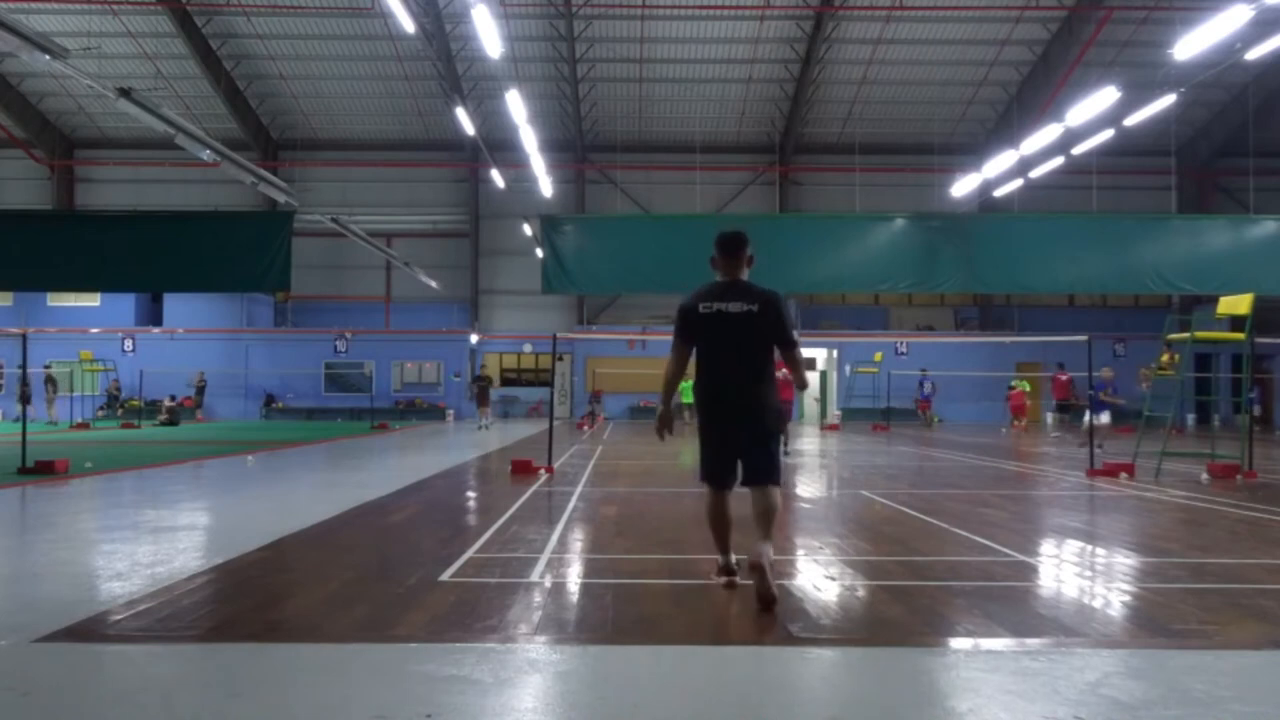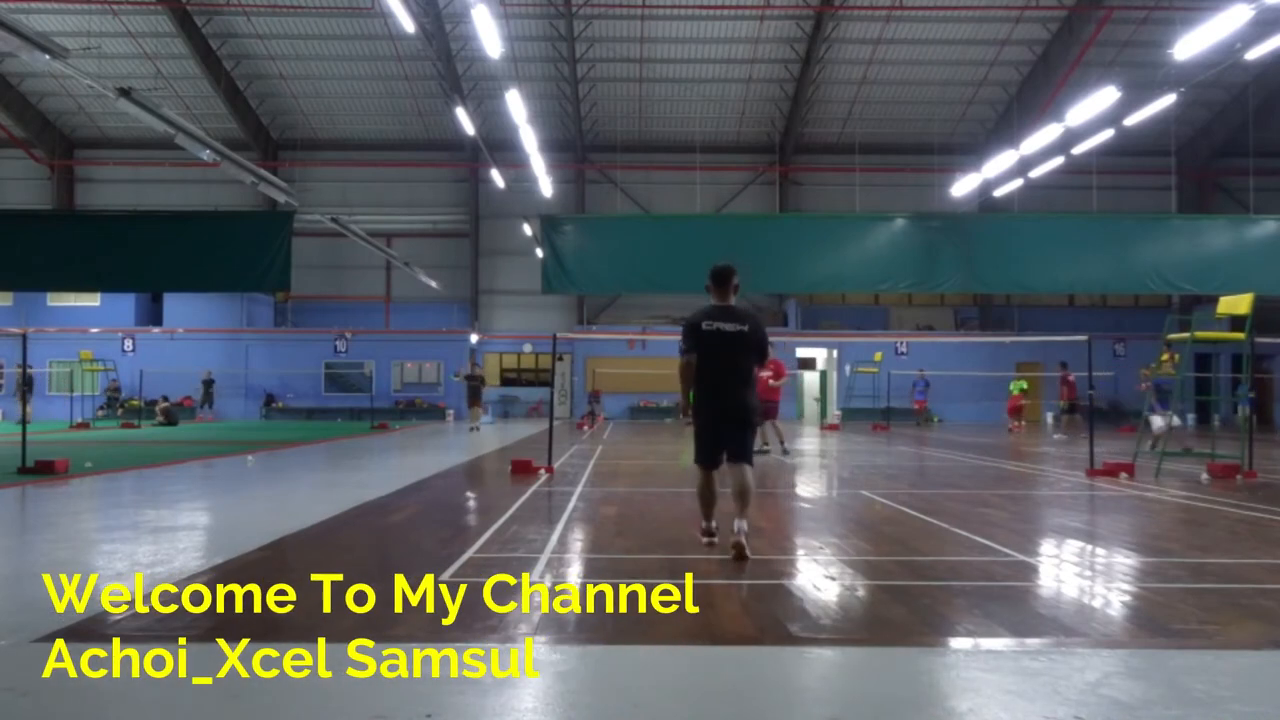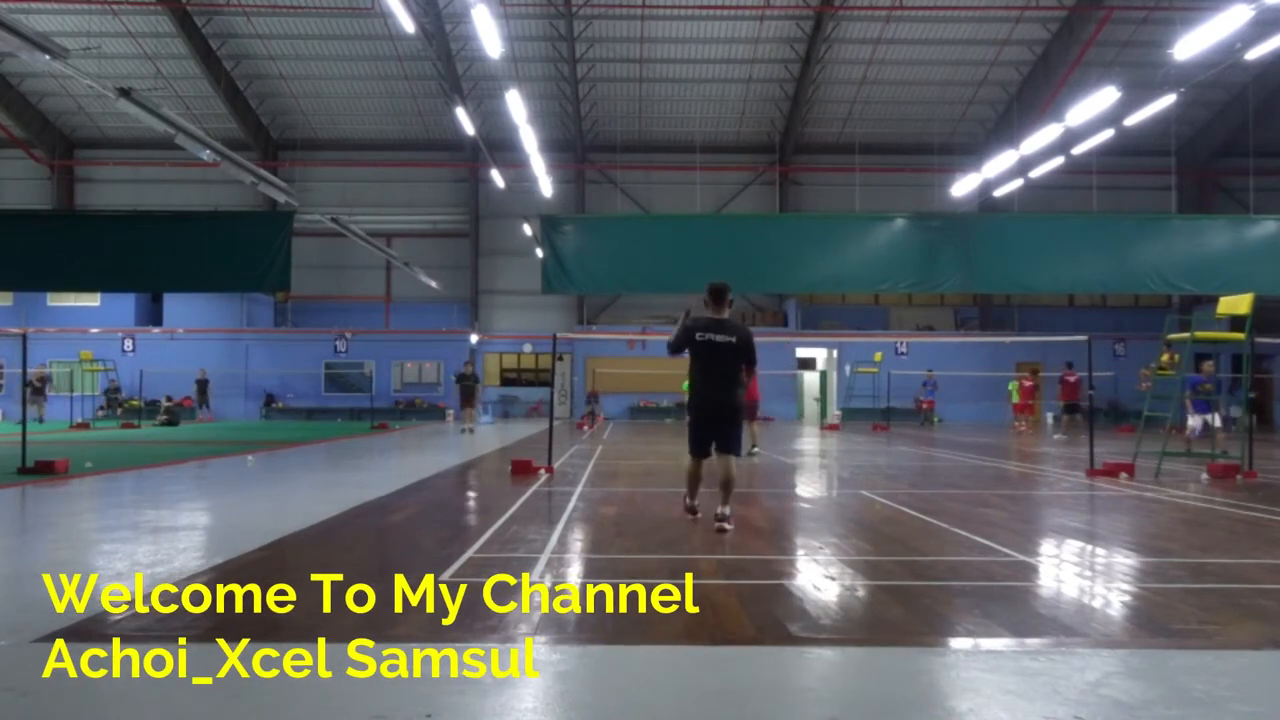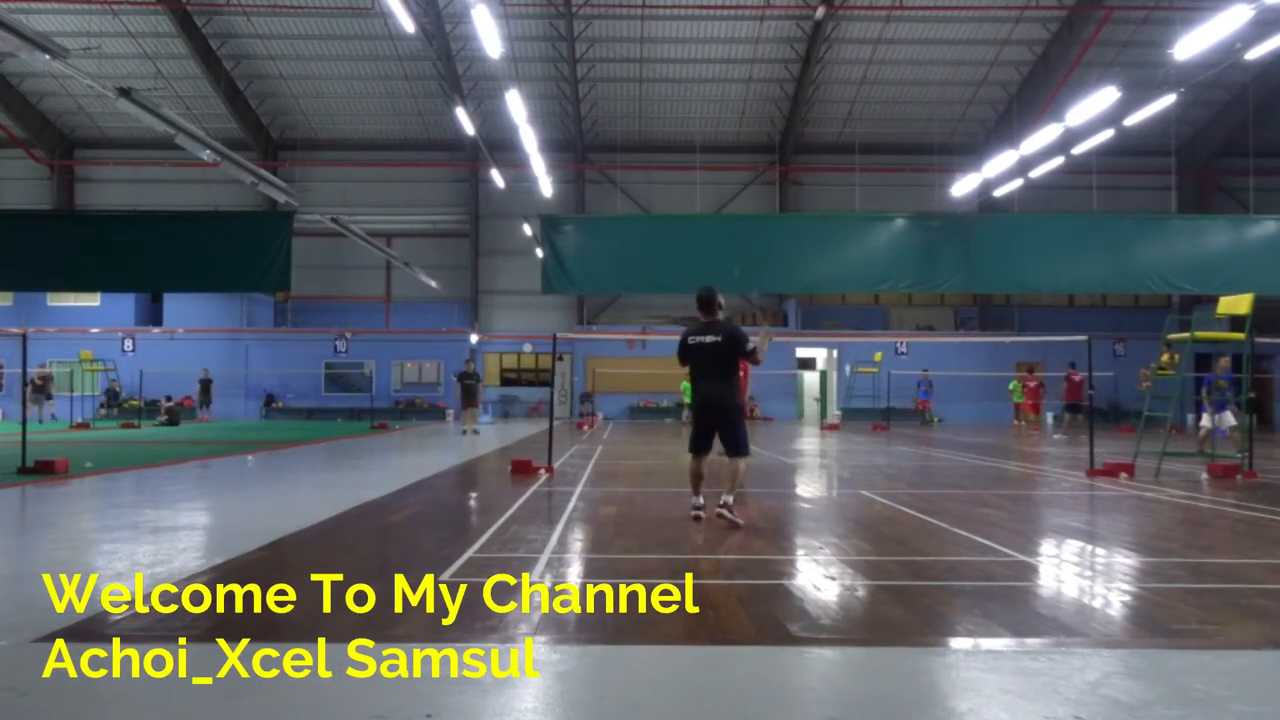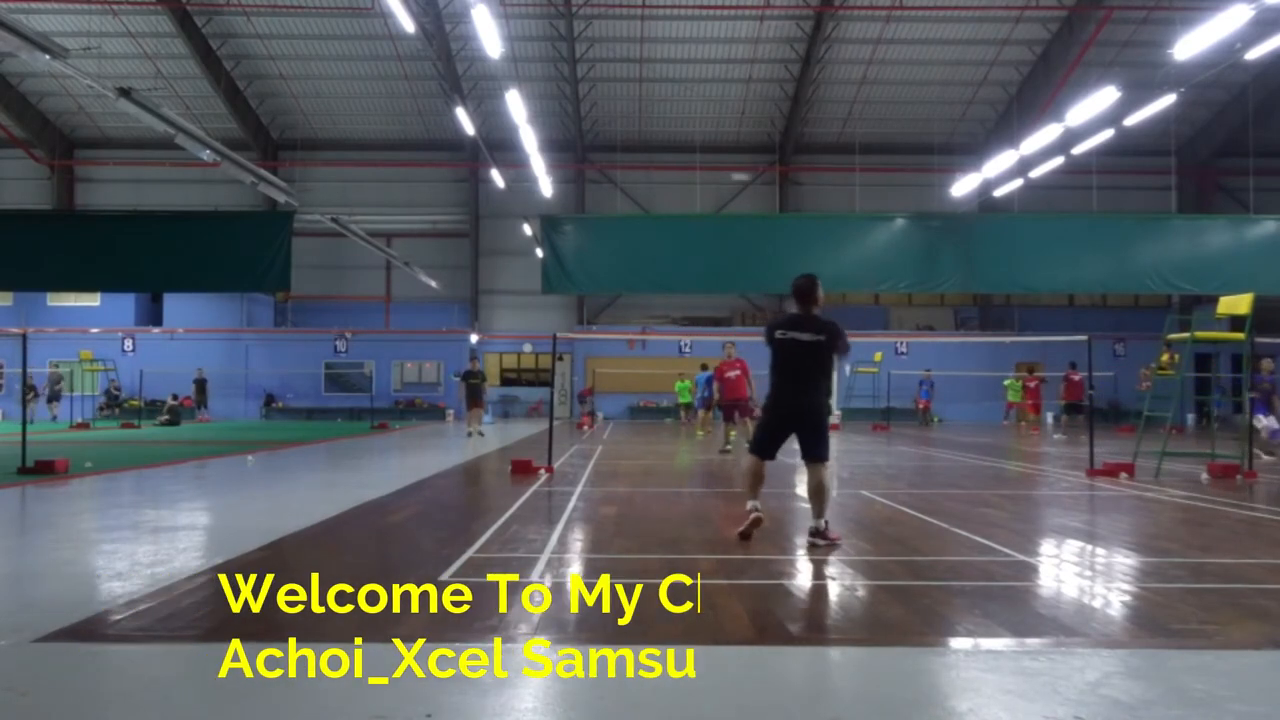
dt=1s
person 1, frame 1
left shoulder: (694, 304)
right shoulder: (769, 302)
left elbow: (678, 358)
right elbow: (790, 355)
left wrist: (665, 407)
right wrist: (801, 381)
left hip: (713, 412)
right hip: (760, 411)
left knee: (718, 488)
right knee: (765, 487)
left ankle: (725, 562)
right ankle: (762, 554)
person 1, frame 2
left shoulder: (696, 321)
right shoulder: (752, 322)
left elbow: (686, 364)
right elbow: (761, 362)
left wrist: (685, 397)
left hip: (707, 407)
right hip: (742, 407)
left knee: (707, 469)
right knee: (741, 468)
left ankle: (708, 527)
right ankle: (740, 527)
person 1, frame 3
left shoulder: (692, 328)
right shoulder: (742, 333)
left elbow: (671, 349)
right elbow: (751, 371)
left wrist: (681, 324)
right wrist: (739, 380)
left hip: (700, 404)
right hip: (731, 404)
left knee: (697, 457)
right knee: (727, 458)
left ankle: (691, 503)
right ankle: (723, 513)
person 1, frame 4
left shoulder: (689, 334)
right shoulder: (731, 331)
left elbow: (683, 362)
right elbow: (756, 358)
right wrist: (763, 338)
left hip: (701, 403)
right hip: (728, 403)
left knee: (698, 455)
right knee: (738, 455)
left ankle: (697, 503)
right ankle: (727, 502)
person 1, frame 5
left shoulder: (776, 327)
right shoulder: (830, 330)
right elbow: (843, 349)
left hip: (778, 406)
right hip: (814, 408)
left knee: (756, 457)
right knee: (816, 466)
left ankle: (753, 509)
right ankle: (818, 527)
